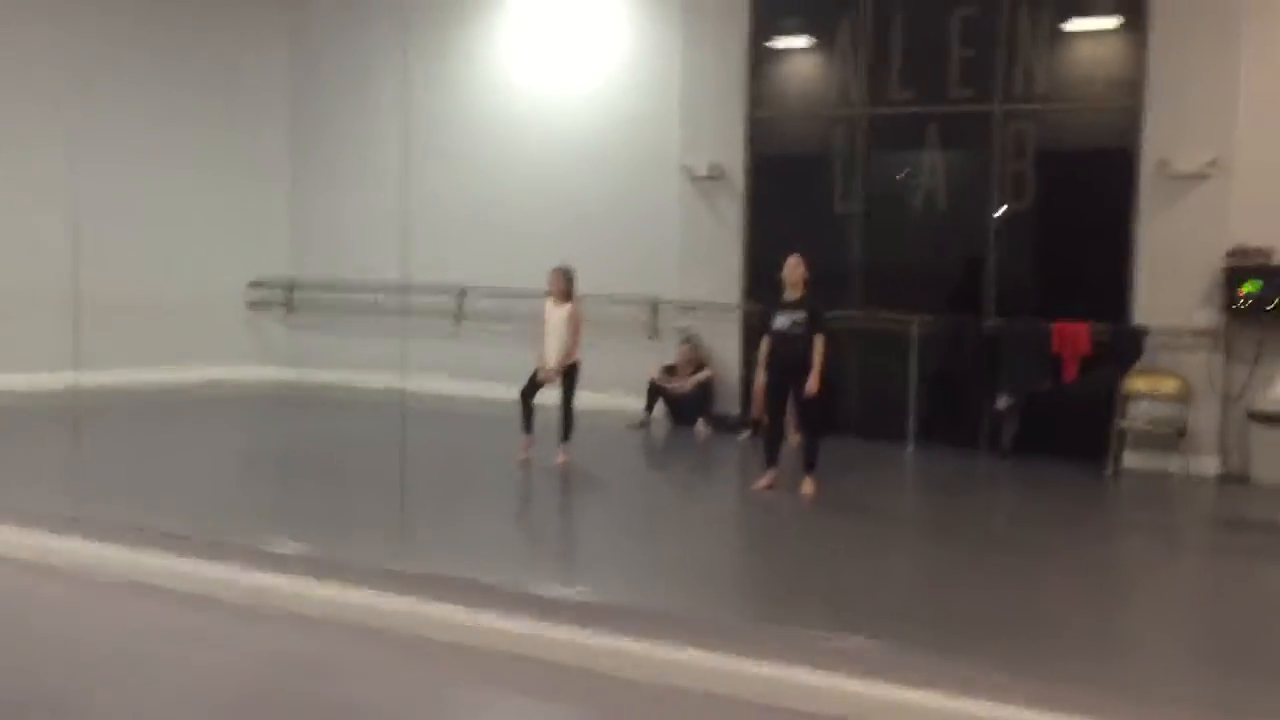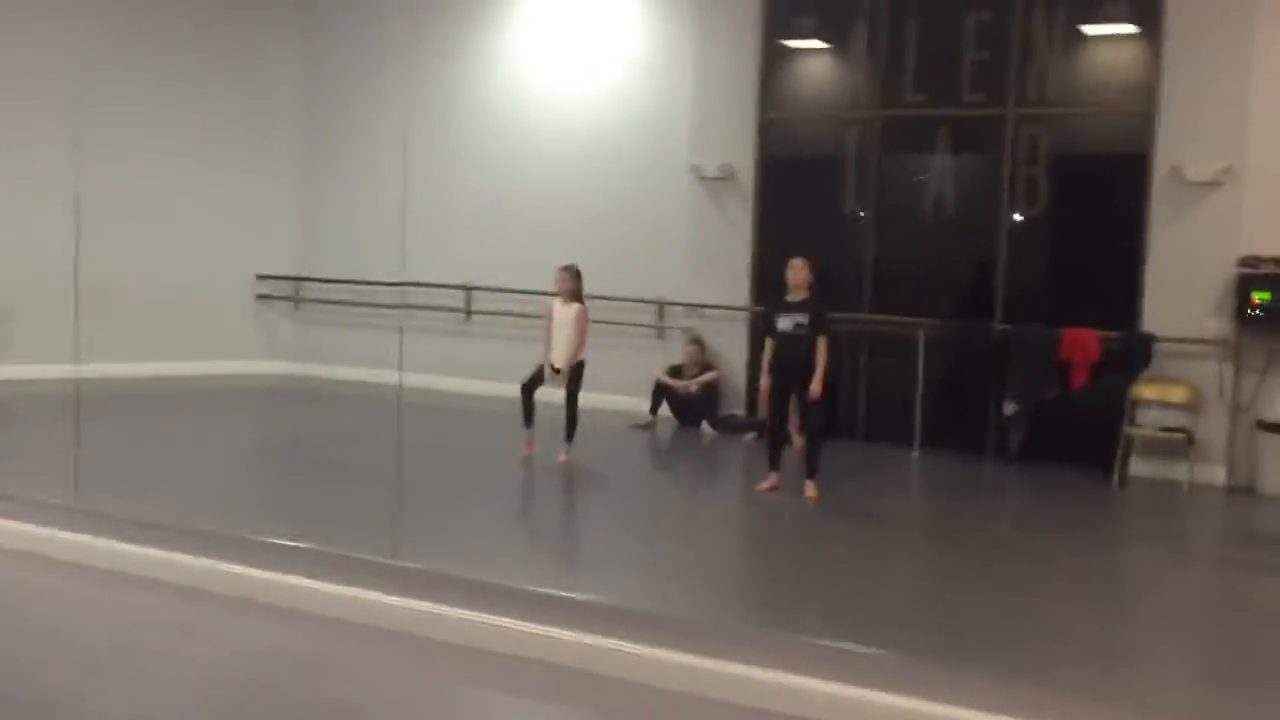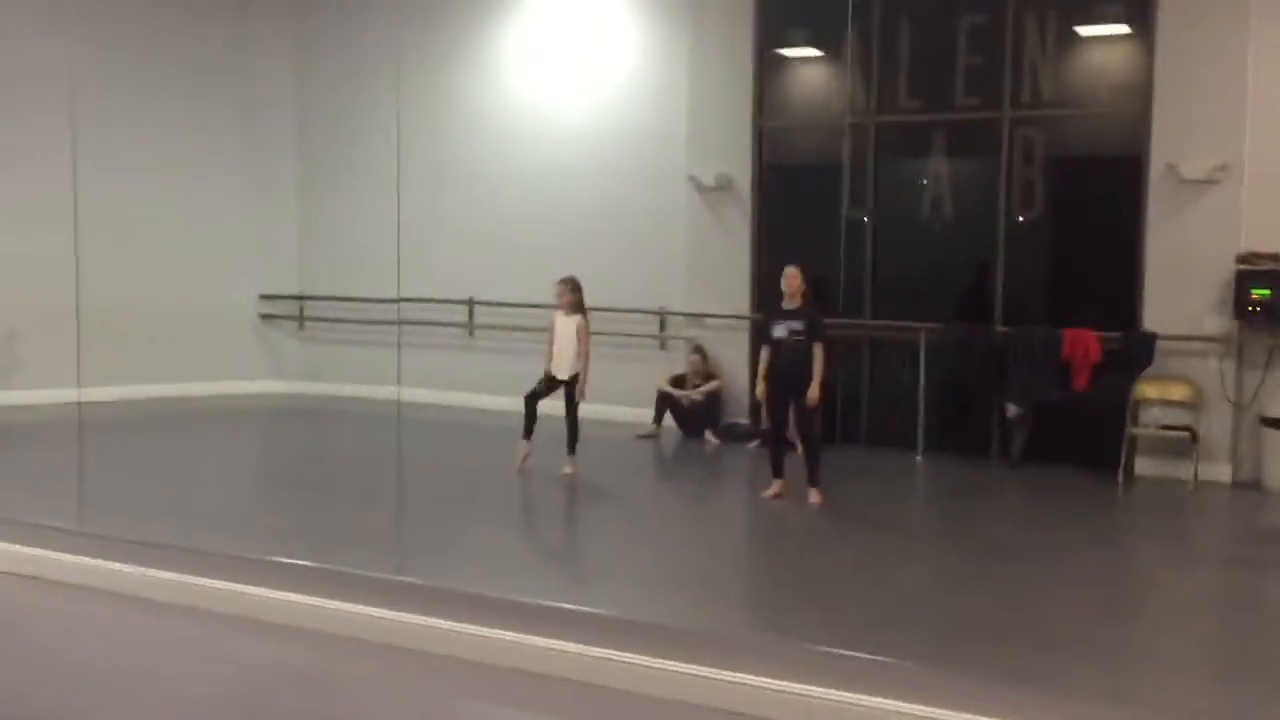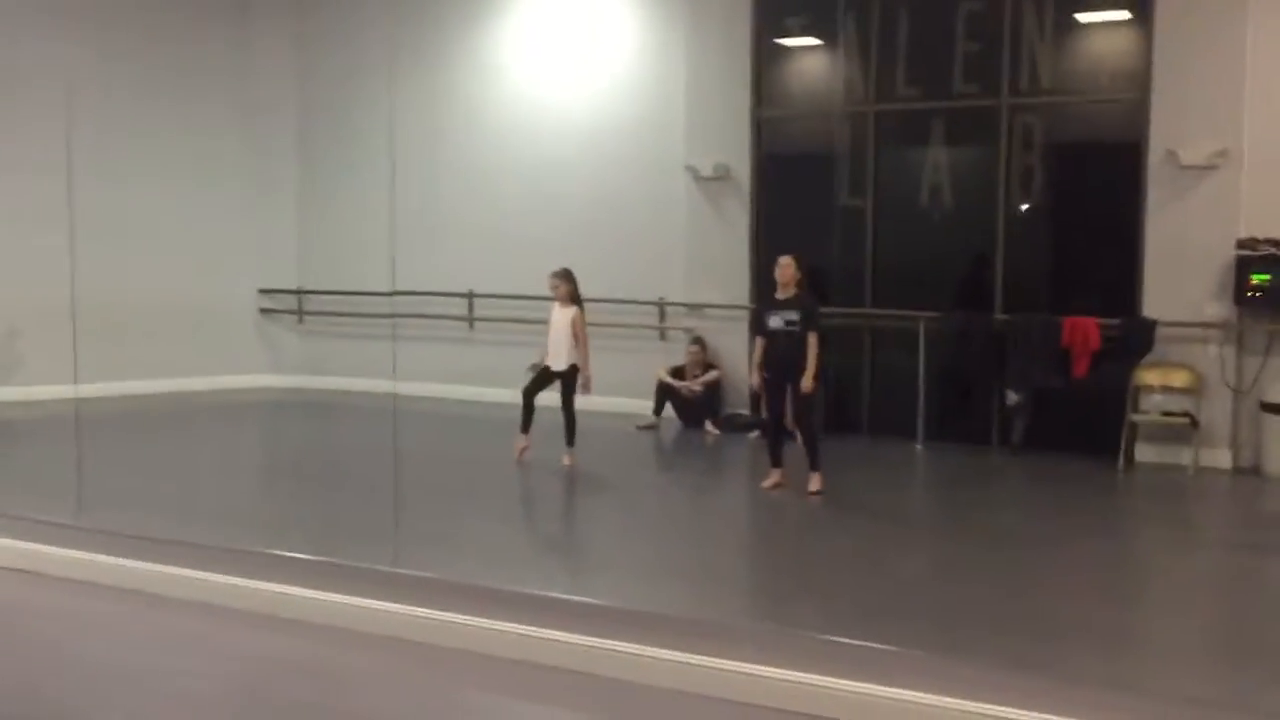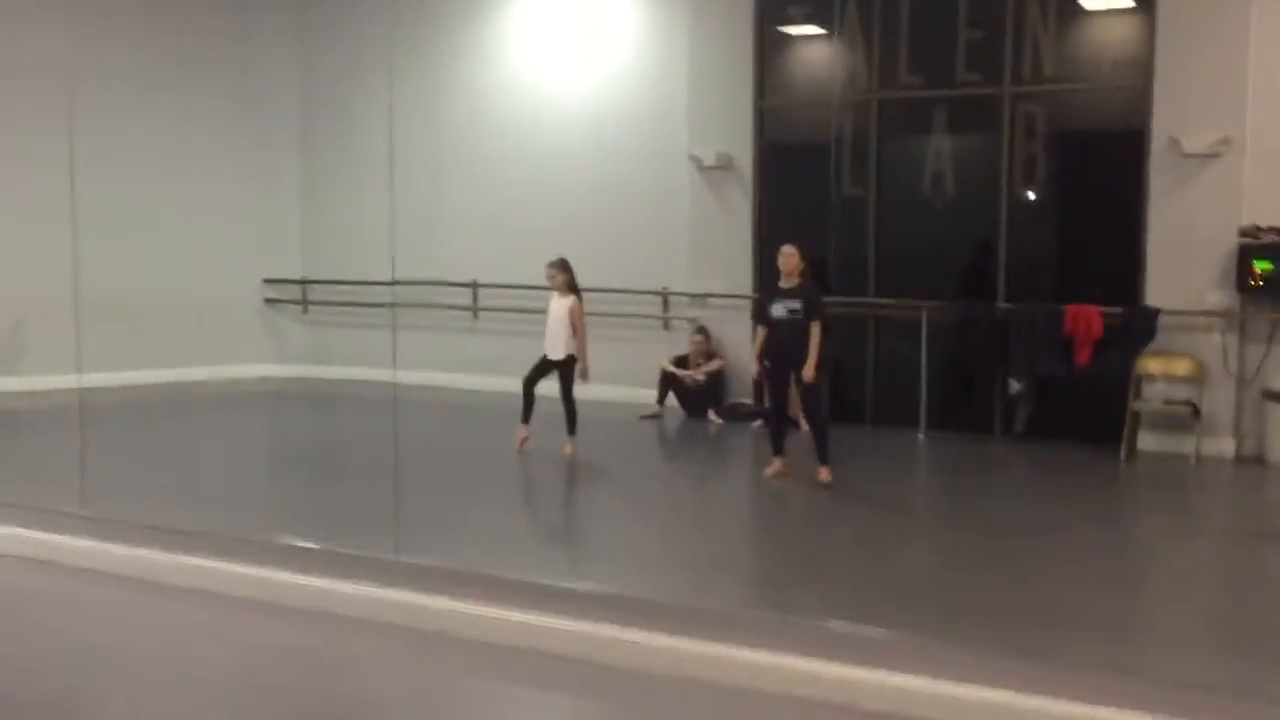
dt=0.2s
person 1, frame 1
left shoulder: (811, 306)
right shoulder: (774, 306)
left elbow: (819, 342)
right elbow: (766, 340)
left wrist: (815, 376)
right wrist: (761, 371)
left hip: (803, 373)
right hip: (777, 372)
left knee: (808, 423)
right knee: (773, 421)
left ankle: (808, 476)
right ankle: (770, 471)
person 1, frame 2
left shoulder: (815, 308)
right shoulder: (776, 308)
left elbow: (821, 345)
right elbow: (769, 342)
left wrist: (818, 378)
right wrist: (764, 374)
left hip: (806, 376)
right hip: (780, 374)
left knee: (810, 427)
right knee: (775, 423)
left ankle: (810, 480)
right ankle: (773, 474)
person 1, frame 3
left shoulder: (810, 315)
right shoulder: (772, 316)
left elbow: (818, 351)
right elbow: (765, 350)
left wrist: (815, 384)
right wrist: (760, 381)
left hip: (802, 383)
right hip: (776, 382)
left knee: (806, 432)
right knee: (776, 431)
left ankle: (813, 487)
right ankle: (777, 481)
person 1, frame 4
left shoulder: (805, 304)
right shoulder: (765, 306)
left elbow: (812, 340)
right elbow: (760, 340)
left wrist: (809, 373)
right wrist: (755, 371)
left hip: (799, 371)
right hip: (773, 371)
left knee: (803, 420)
right knee: (774, 420)
left ankle: (815, 473)
right ankle: (776, 471)
person 1, frame 5
left shoulder: (809, 293)
right shoulder: (768, 295)
left elbow: (816, 329)
right elbow: (761, 329)
left wrist: (811, 363)
right wrist: (756, 359)
left hip: (802, 360)
right hip: (775, 360)
left knee: (813, 410)
right knee: (776, 409)
left ankle: (824, 465)
right ankle: (778, 460)
person 2, frame 1
left shoulder: (572, 310)
right shoulder: (547, 306)
left elbow: (571, 344)
right elbow: (542, 339)
left wrist: (555, 369)
right wrist: (541, 367)
left hip: (567, 364)
right hip: (547, 363)
left knee: (566, 404)
right knee: (526, 394)
left ankle: (563, 449)
right ankle: (528, 438)
person 2, frame 2
left shoulder: (579, 310)
right shoulder: (553, 305)
left elbow: (579, 343)
right elbow: (548, 337)
left wrist: (565, 371)
right wrist: (547, 366)
left hip: (574, 363)
right hip: (553, 361)
left knee: (571, 403)
right knee: (526, 388)
left ankle: (567, 448)
right ankle: (528, 433)
person 2, frame 3
left shoulder: (580, 321)
right shoulder: (557, 317)
left elbow: (584, 354)
right elbow: (550, 347)
left wrist: (582, 382)
right wrist: (546, 373)
left hip: (573, 375)
right hip: (555, 373)
left knee: (571, 415)
right knee: (530, 399)
left ankle: (571, 460)
right ankle: (526, 444)
person 2, frame 4
left shoulder: (575, 312)
right shoulder: (555, 308)
left elbow: (583, 344)
left wrist: (585, 373)
right wrist: (542, 361)
left hip: (568, 367)
right hip: (551, 364)
left knee: (567, 407)
right knee: (528, 393)
left ankle: (569, 451)
right ankle: (523, 437)
person 2, frame 5
left shoulder: (573, 302)
right shoulder: (553, 297)
left elbow: (581, 334)
left wrist: (583, 363)
left hip: (566, 356)
right hip: (549, 354)
left knee: (566, 396)
right knee: (528, 383)
left ankle: (571, 440)
right ankle: (524, 427)
